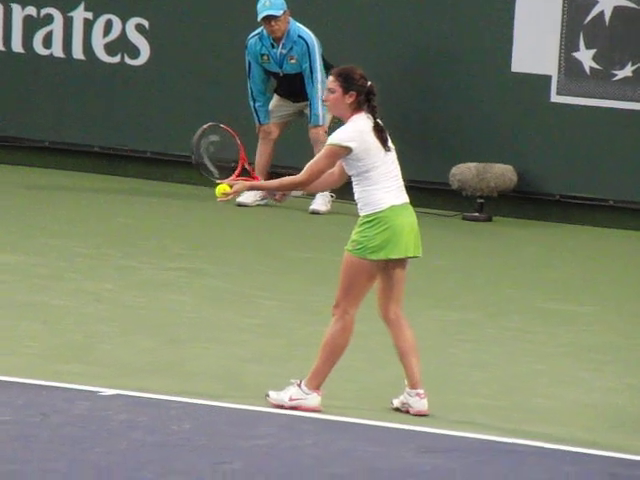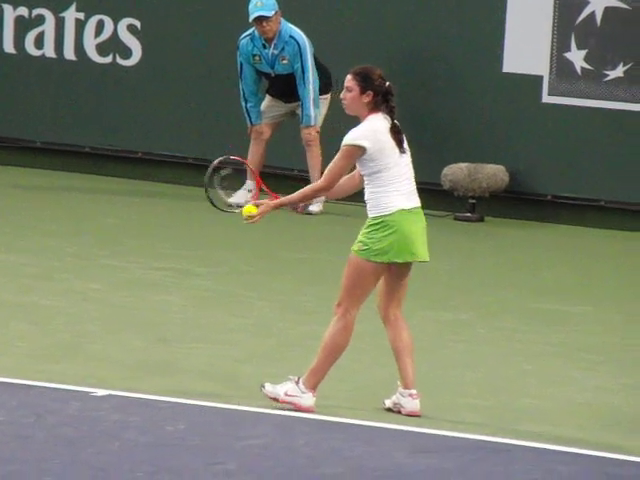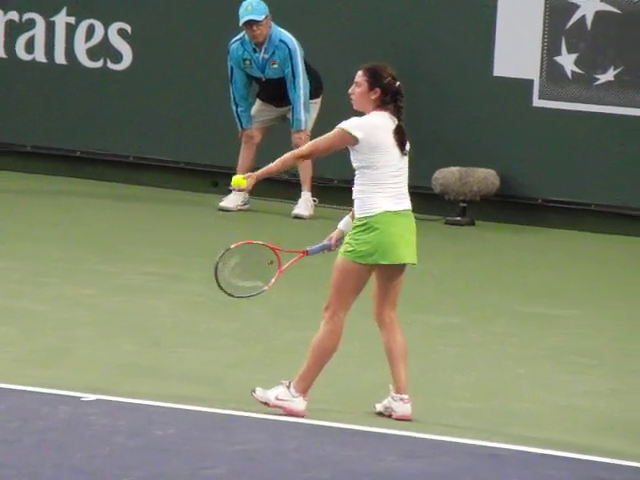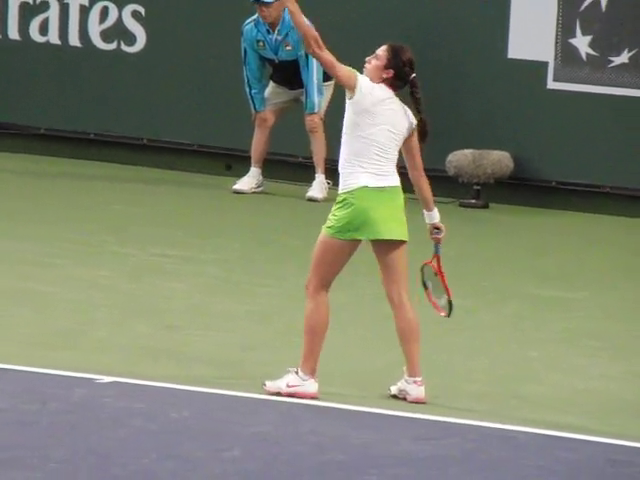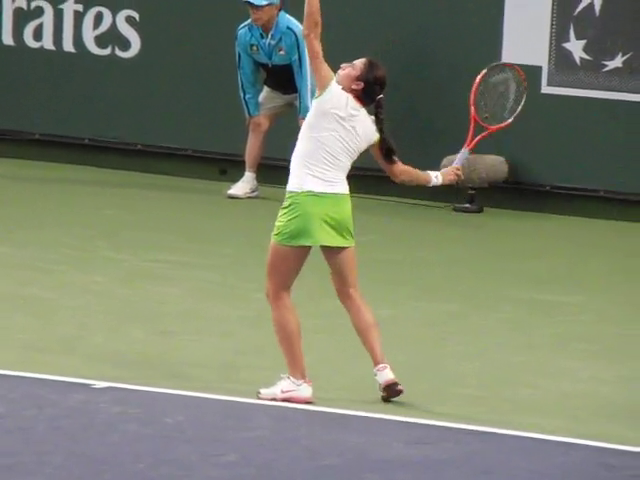
dt=1s
person 1, frame 1
left shoulder: (348, 134)
right shoulder: (371, 125)
left elbow: (303, 179)
right elbow: (336, 176)
left wrist: (251, 185)
right wrist: (288, 188)
left hip: (379, 223)
right hip: (402, 219)
left knee: (343, 310)
right knee: (392, 311)
left ankle: (309, 390)
right ankle: (415, 394)
person 1, frame 2
left shoulder: (362, 134)
right shoulder: (388, 127)
left elbow: (324, 184)
left wrist: (275, 204)
right wrist: (312, 198)
left hip: (387, 225)
right hip: (411, 222)
left knee: (345, 310)
right knee: (391, 312)
left ankle: (305, 389)
right ankle: (409, 394)
person 1, frame 3
left shoulder: (361, 125)
right shoulder: (394, 128)
left elbow: (303, 153)
left wrist: (257, 174)
right wrist: (345, 225)
left hip: (375, 226)
right hip: (401, 224)
left knee: (334, 312)
right knee: (386, 315)
left ankle: (296, 393)
right ankle: (400, 398)
person 1, frame 4
left shoulder: (363, 90)
right shoulder: (406, 116)
left elbow: (317, 48)
right elbow: (417, 171)
right wrist: (432, 215)
left hip: (358, 200)
right hip: (390, 202)
left knee: (316, 287)
right knee: (399, 296)
left ankle: (305, 377)
right ankle: (414, 381)
person 1, frame 5
left shoulder: (331, 96)
right shoulder: (370, 127)
left elbow: (311, 35)
right elbow: (398, 172)
right wrist: (439, 176)
left hip: (304, 204)
right hip: (338, 205)
left knee: (277, 292)
right knee: (350, 293)
left ankle: (297, 382)
right ankle: (383, 369)
person 2, frame 1
left shoulder: (305, 40)
right shoulder: (254, 43)
left elbow: (316, 82)
right elbow: (256, 83)
left wrist: (317, 121)
right wrist: (262, 119)
left hip: (317, 93)
right hip: (285, 94)
left knee: (317, 136)
right knee: (266, 133)
left ankle: (323, 195)
right ankle: (258, 190)
person 2, frame 2
left shoulder: (296, 40)
right shoulder: (246, 44)
left elbow: (308, 83)
right elbow: (248, 84)
left wrist: (309, 122)
right wrist: (254, 119)
left hip: (312, 91)
right hip: (277, 94)
left knee: (309, 137)
right knee: (258, 134)
left ankle: (316, 194)
right ankle: (249, 189)
person 2, frame 3
left shoulder: (287, 44)
right shoulder: (237, 48)
left elbow: (298, 87)
right elbow: (239, 88)
left wrist: (299, 127)
right wrist: (245, 124)
left hip: (303, 95)
right hip: (268, 97)
left knee: (300, 141)
right knee: (249, 138)
left ankle: (306, 198)
right ankle: (240, 194)
person 2, frame 4
right shoulder: (250, 29)
left elbow: (311, 69)
right elbow: (252, 71)
left wrist: (313, 109)
right wrist: (258, 107)
left hip: (315, 79)
right hip: (281, 81)
left knee: (313, 123)
right knee: (262, 120)
left ankle: (320, 180)
right ankle: (255, 176)
person 2, frame 5
left shoulder: (293, 32)
right shoulder: (244, 33)
left elbow: (305, 74)
right elbow: (246, 74)
left wrist: (306, 114)
right wrist: (252, 111)
left hip: (307, 84)
right hip: (275, 86)
right knee: (257, 125)
right ankle: (249, 180)
